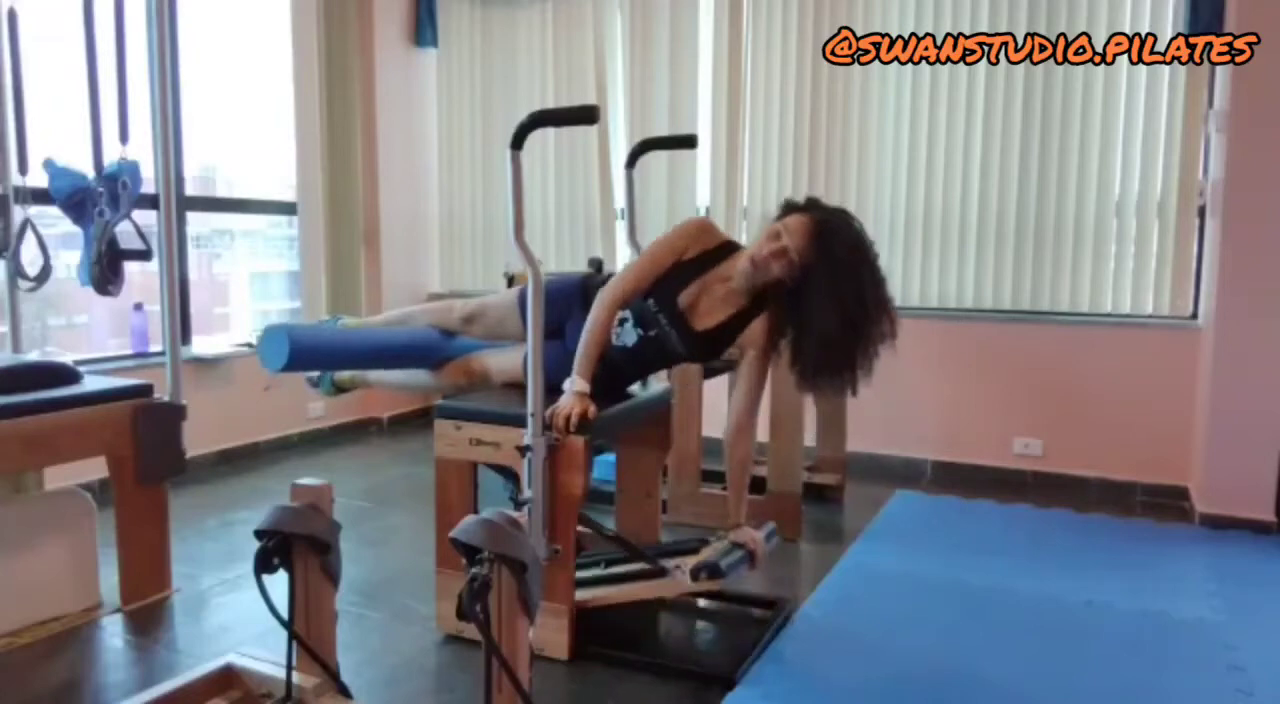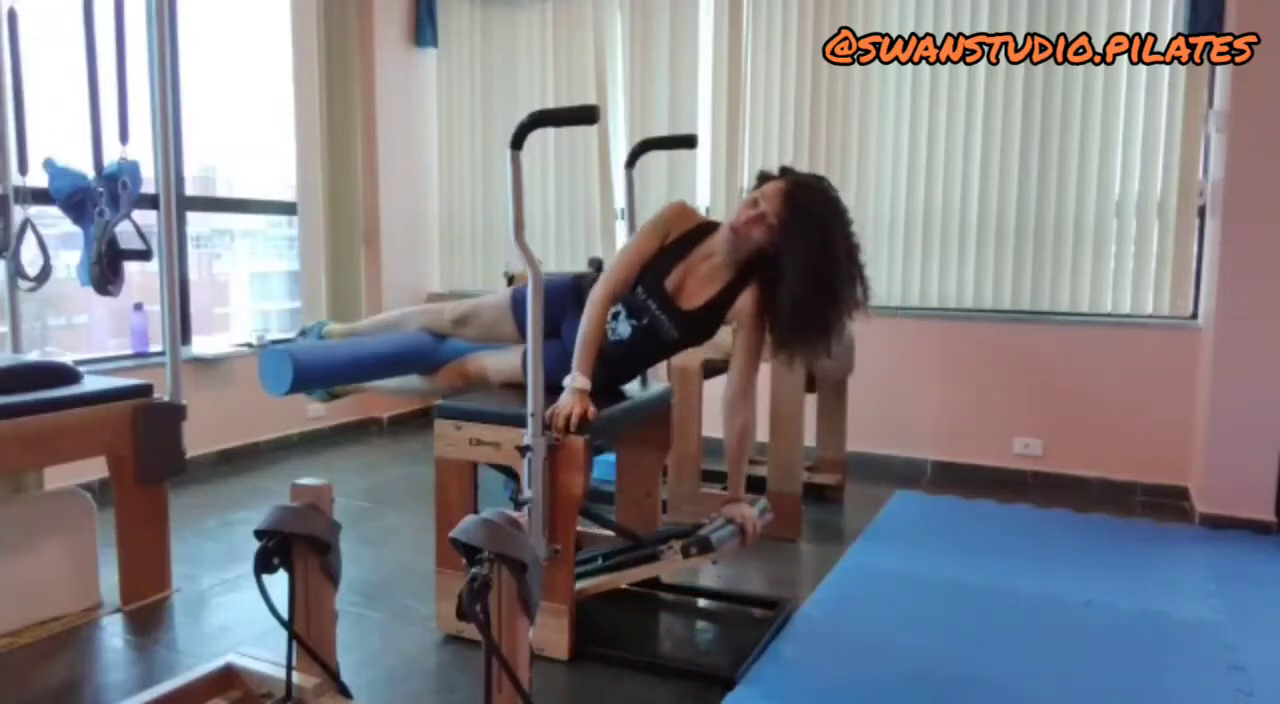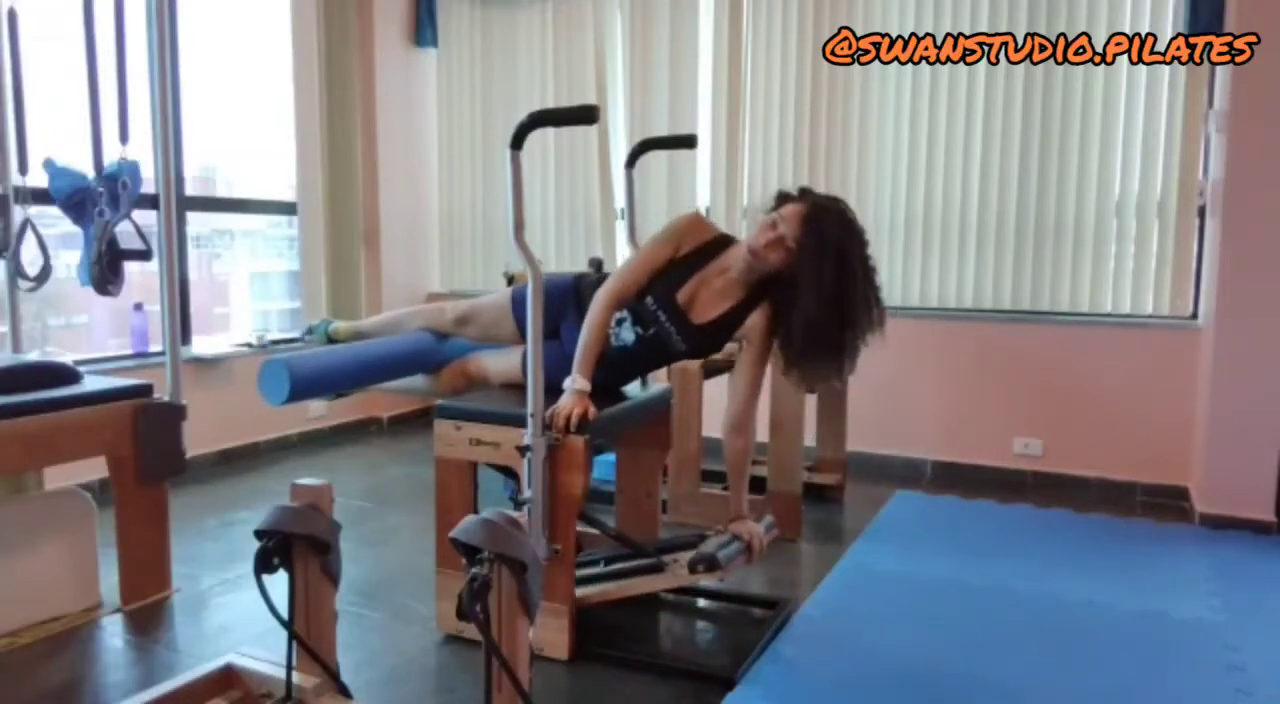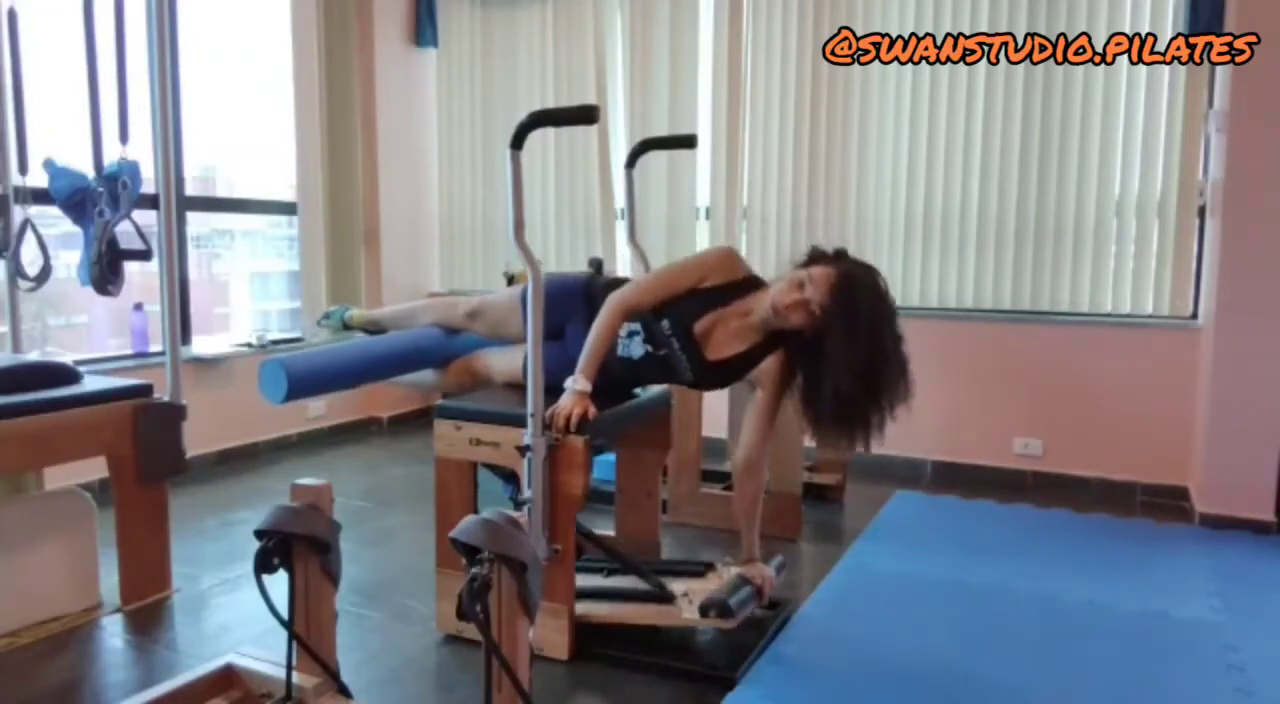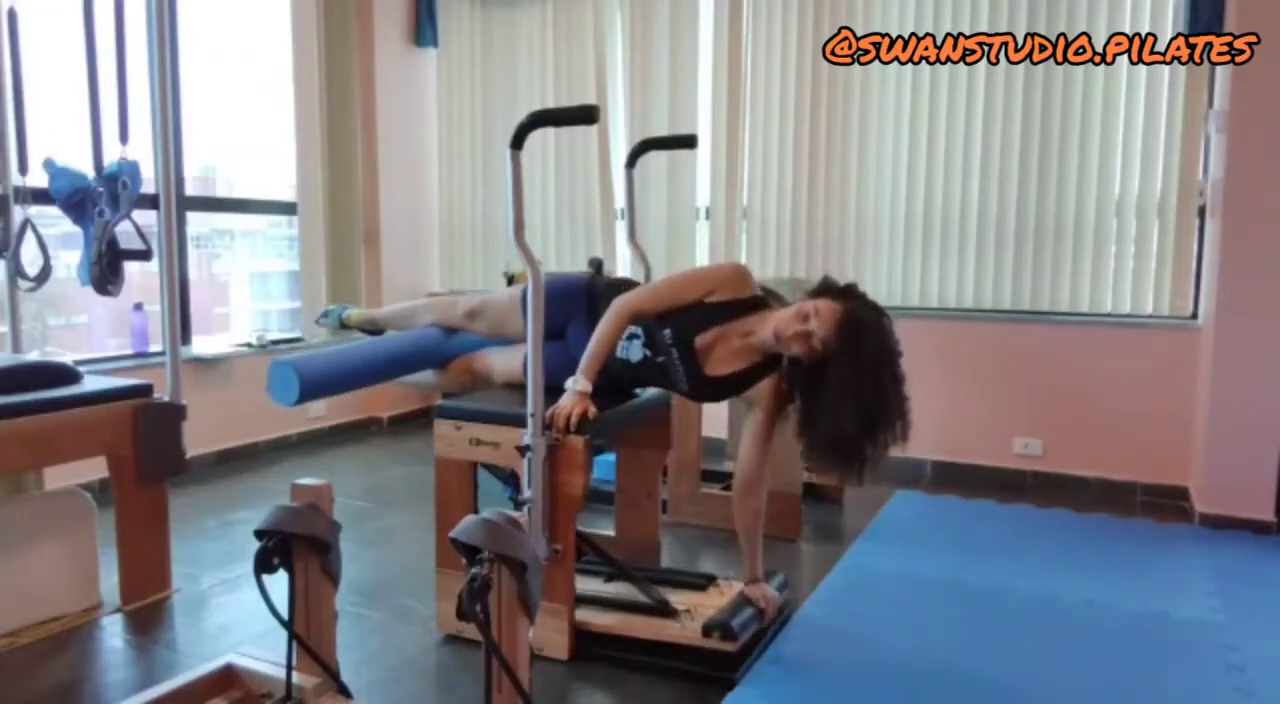
dt=0.5s
person 1, frame 1
left shoulder: (758, 328)
right shoulder: (701, 237)
left elbow: (740, 426)
right elbow: (611, 296)
left wrist: (738, 521)
right wrist: (577, 385)
left hip: (607, 369)
right hip: (580, 304)
left knee: (467, 371)
right knee: (462, 315)
left ankle: (348, 378)
right ankle: (349, 329)
person 1, frame 2
left shoulder: (748, 301)
right shoulder: (680, 220)
left elbow: (739, 401)
right elbow: (604, 292)
left wrist: (734, 495)
right wrist: (577, 383)
left hip: (605, 364)
right hip: (574, 305)
left knee: (462, 373)
right knee: (453, 319)
left ankle: (343, 384)
right ankle: (336, 335)
person 1, frame 3
left shoulder: (757, 319)
right shoulder: (695, 231)
left elbow: (739, 423)
right elbow: (610, 295)
left wrist: (739, 513)
right wrist: (576, 385)
left hip: (601, 364)
right hip: (576, 304)
left knee: (464, 374)
right knee: (456, 317)
right ankle: (344, 331)
person 1, frame 4
left shoulder: (770, 364)
right shoulder: (725, 267)
left elbow: (748, 463)
right elbow: (620, 301)
left wrist: (749, 556)
right wrist: (576, 384)
left hip: (612, 373)
right hip: (588, 307)
left knee: (471, 370)
right knee: (467, 312)
right ankle: (362, 319)
person 1, frame 5
left shoulder: (767, 387)
right shoulder: (732, 283)
left elbow: (749, 482)
right elbow: (625, 305)
left wrist: (754, 576)
right wrist: (577, 385)
left hip: (609, 369)
right hip: (589, 306)
left knee: (474, 370)
right knee: (469, 311)
right ankle: (363, 317)
